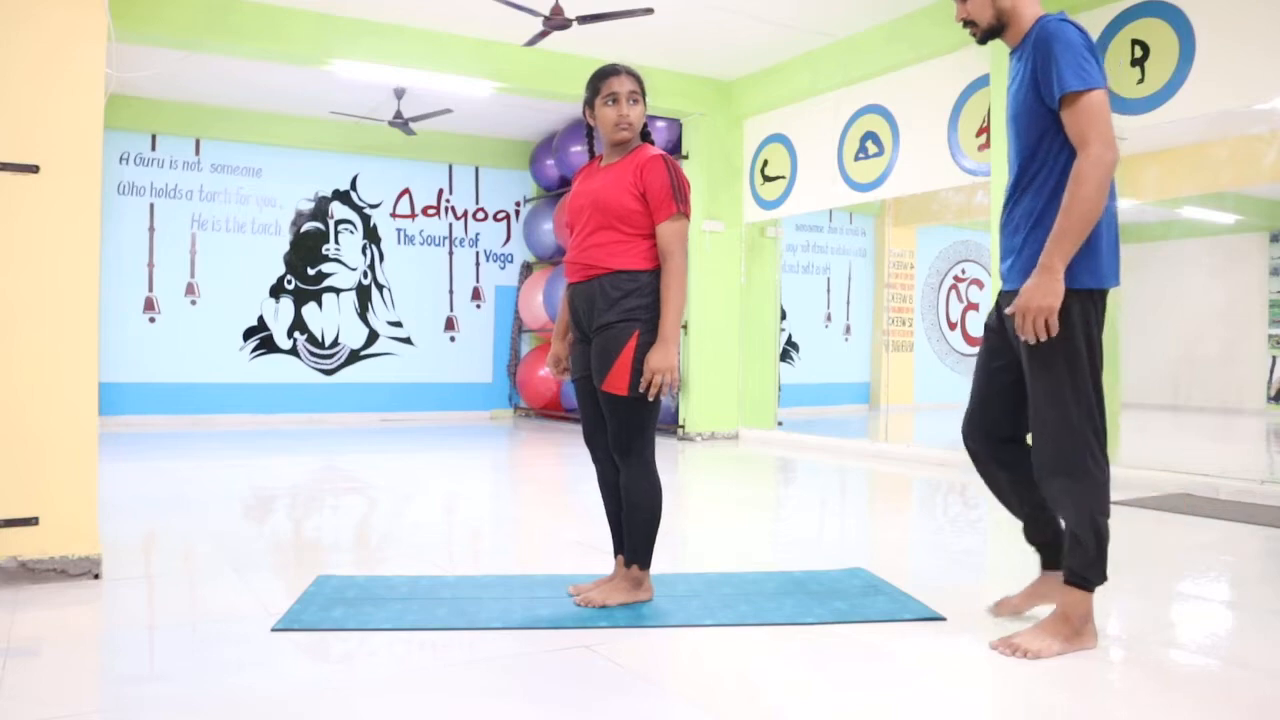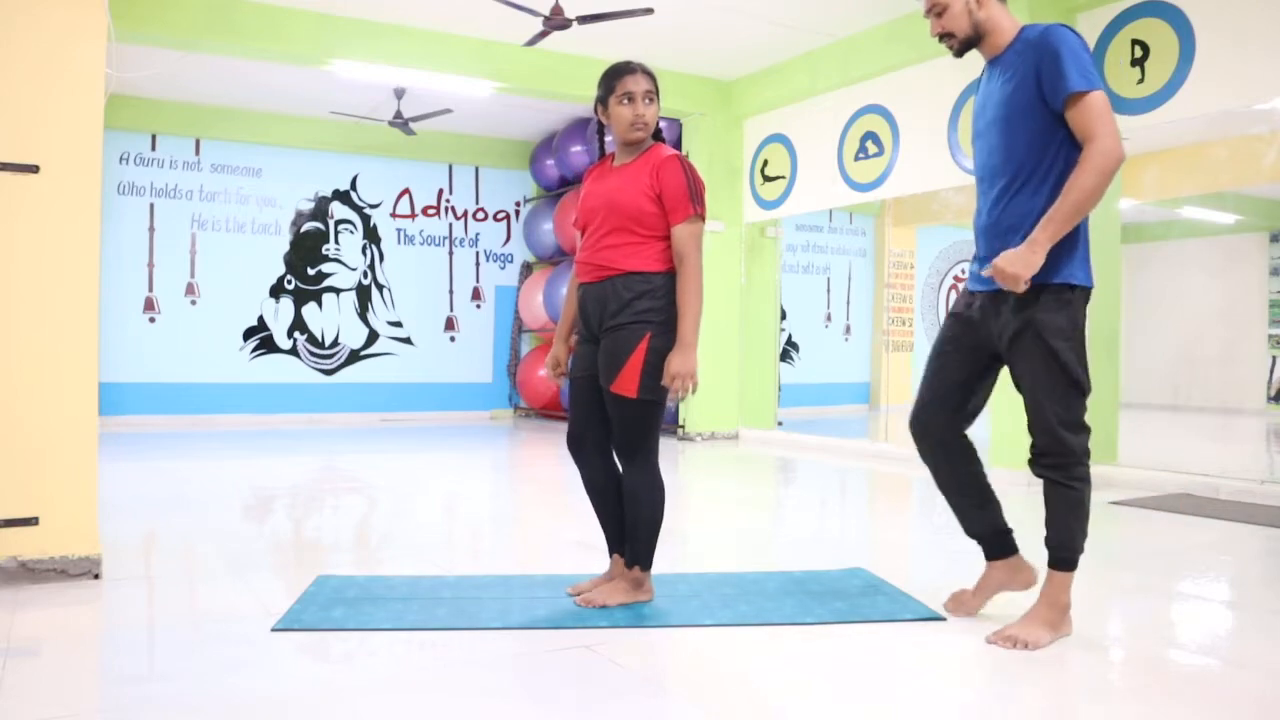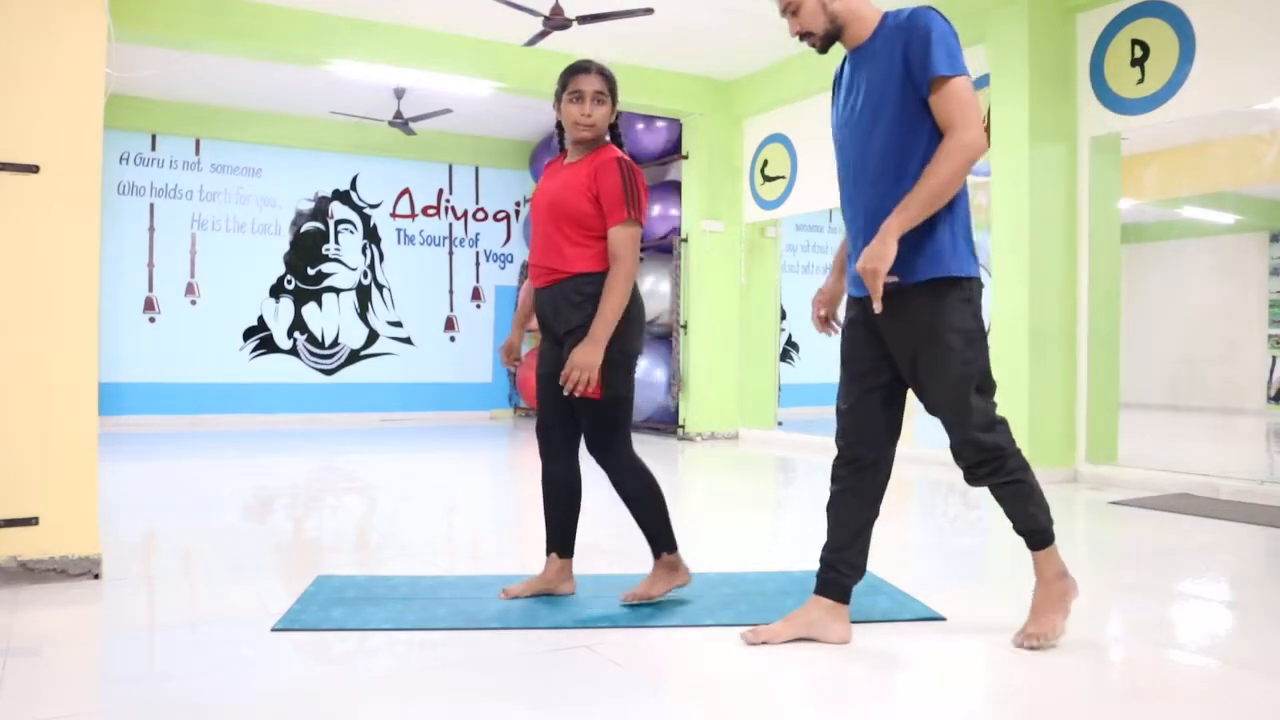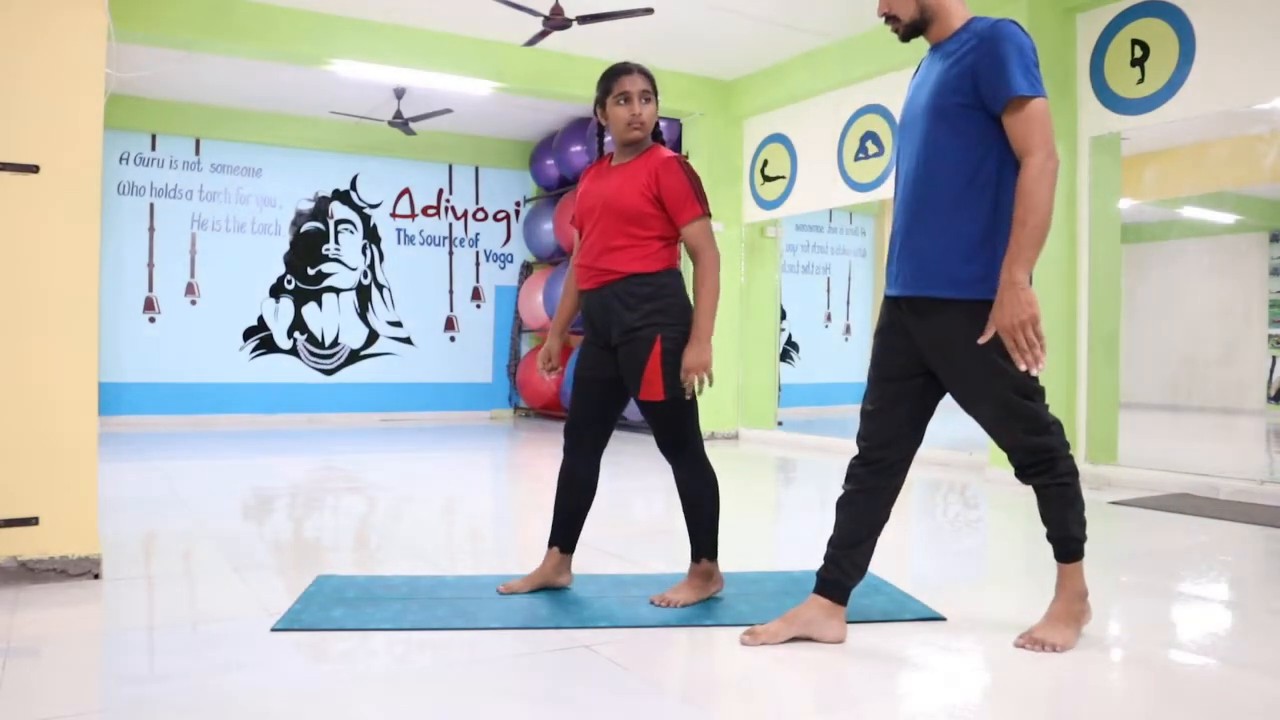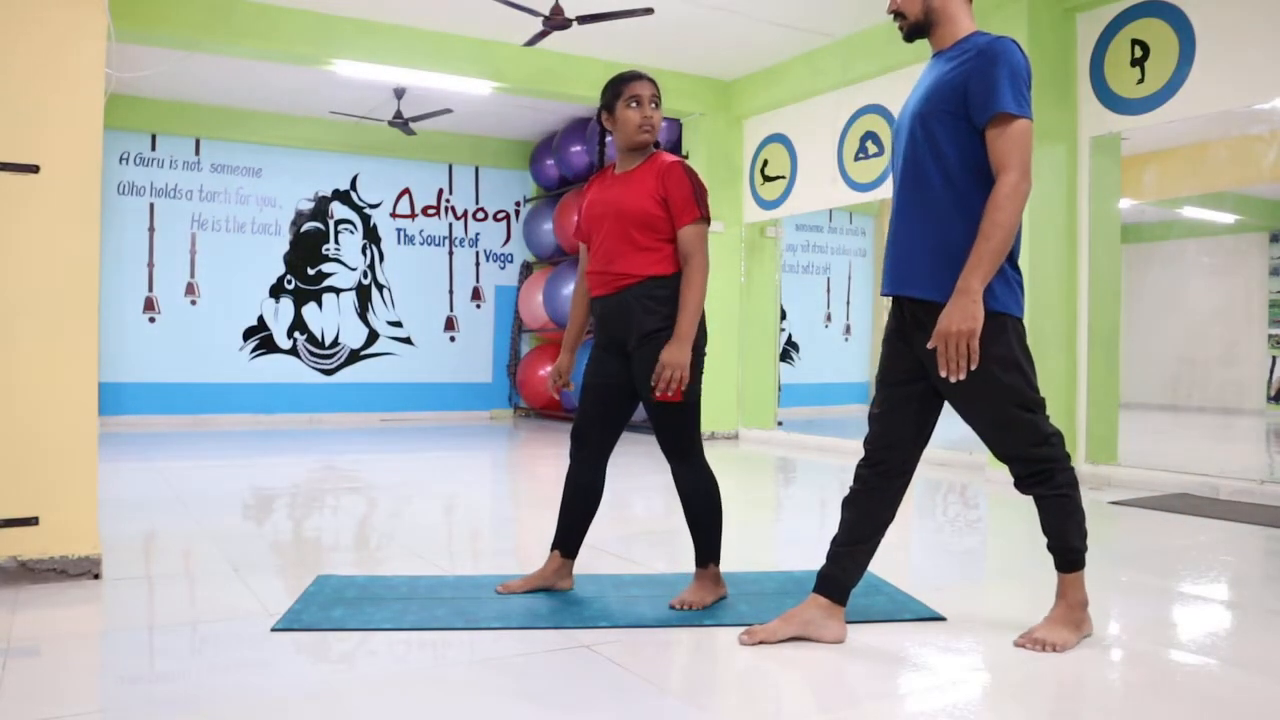
dt=1s
person 1, frame 1
right shoulder: (1023, 57)
left elbow: (1098, 154)
left wrist: (1050, 270)
left hip: (1059, 286)
right hip: (1020, 284)
left knee: (1066, 443)
right knee: (986, 431)
left ankle: (1075, 613)
right ankle: (1055, 567)
person 1, frame 2
right shoulder: (988, 79)
left elbow: (1105, 148)
left wrist: (1036, 247)
left hip: (1047, 288)
right hip: (985, 288)
left knee: (1056, 442)
right knee: (932, 423)
left ankle: (1056, 602)
right ankle: (1004, 560)
person 1, frame 3
right shoulder: (845, 74)
left elbow: (967, 138)
left wrist: (889, 237)
right wrist: (836, 277)
left hip: (932, 280)
right hip: (874, 293)
left knee: (975, 436)
right knee: (858, 448)
left ankle: (1051, 573)
right ankle: (830, 604)
person 1, frame 4
right shoulder: (929, 66)
left elbow: (1039, 162)
left wrist: (1015, 281)
left hip: (974, 300)
right hip: (907, 299)
left knee: (1035, 446)
right knee: (877, 453)
left ankle: (1071, 594)
right ankle: (827, 604)
person 1, frame 5
left shoulder: (992, 57)
right shoulder: (936, 73)
left elbow: (1012, 181)
left wrist: (968, 293)
left hip: (972, 308)
right hip: (912, 306)
left knee: (1034, 454)
right knee: (883, 458)
left ankle: (1073, 601)
right ankle: (826, 604)
person 2, frame 1
left shoulder: (656, 166)
right shoulder: (585, 177)
left elbow: (674, 260)
left wrist: (667, 342)
right wrist: (561, 335)
left hip: (632, 313)
right hip: (588, 318)
left knee: (631, 450)
right knee: (601, 447)
left ankle: (637, 578)
right ankle: (621, 567)
person 2, frame 2
left shoulder: (670, 167)
right shoulder: (594, 177)
left elbow: (689, 263)
left wrist: (686, 345)
right wrist: (562, 336)
left hip: (643, 313)
right hip: (595, 317)
left knee: (634, 450)
right knee: (585, 443)
left ankle: (638, 579)
right ankle: (620, 563)
person 2, frame 3
left shoulder: (615, 168)
right shoulder: (551, 171)
left elbow: (623, 263)
left wrist: (596, 343)
right wrist: (520, 326)
left hip: (601, 315)
right hip: (557, 319)
left knee: (609, 446)
right knee: (554, 445)
left ankle: (668, 563)
right ankle: (558, 569)
person 2, frame 4
left shoulder: (668, 167)
right shoulder: (592, 177)
left elbow: (705, 255)
left wrist: (701, 338)
right wrist: (556, 332)
left hip: (652, 315)
right hip: (601, 322)
left knee: (680, 444)
right knee: (580, 439)
left ankle: (704, 571)
right ankle: (557, 562)
person 2, frame 5
left shoulder: (673, 173)
right shoulder: (595, 187)
left elbow: (695, 261)
left wrist: (683, 341)
right wrist: (568, 349)
left hip: (659, 321)
right hip: (612, 330)
left knee: (682, 450)
right knee: (587, 445)
left ankle: (709, 575)
right ankle: (559, 565)
